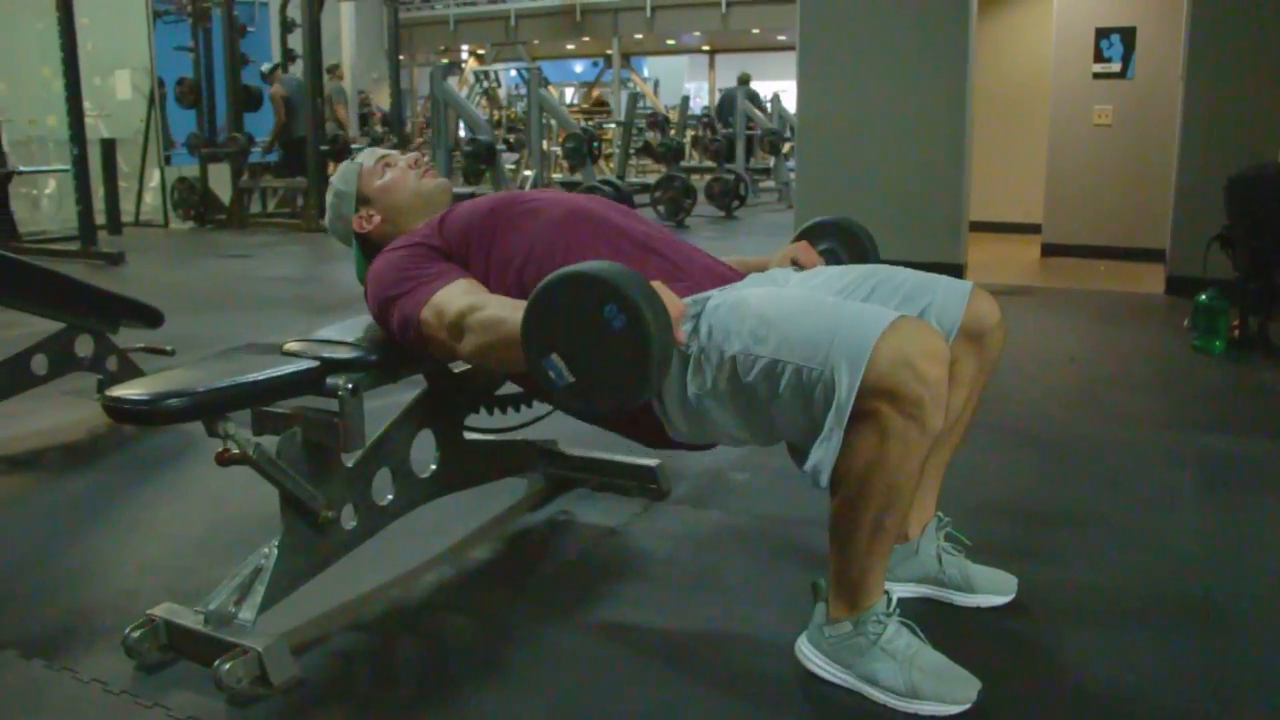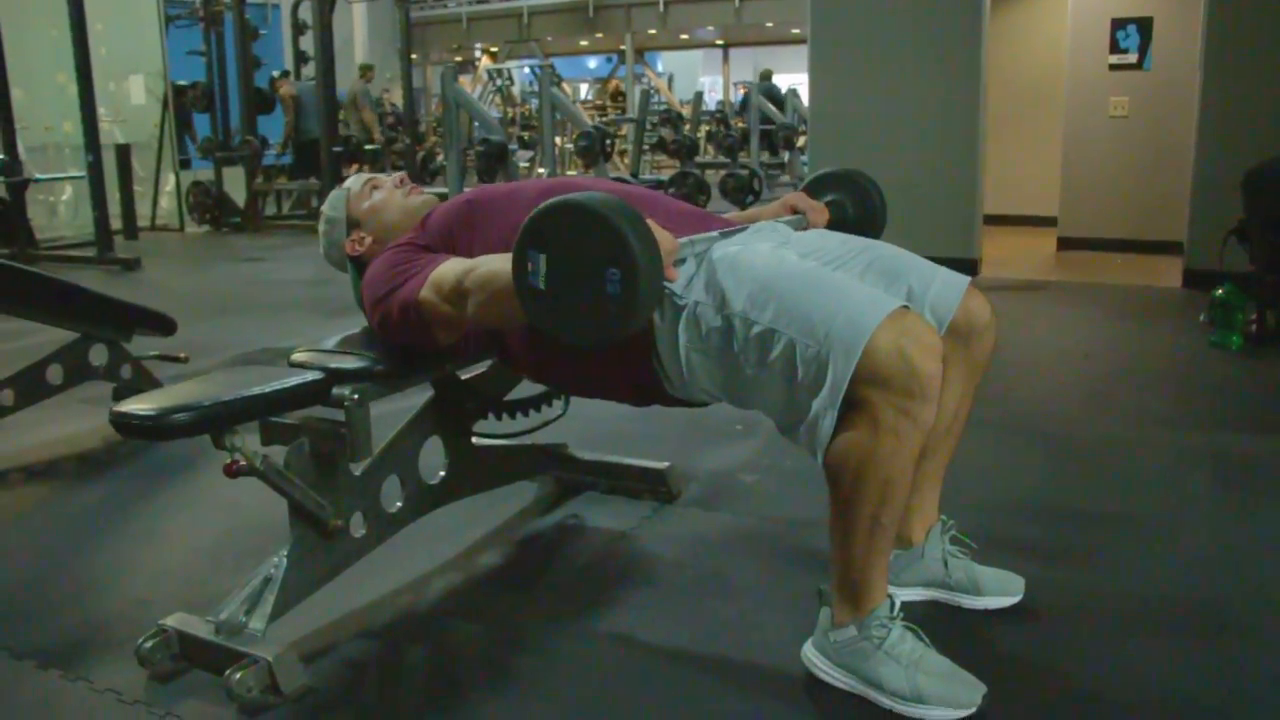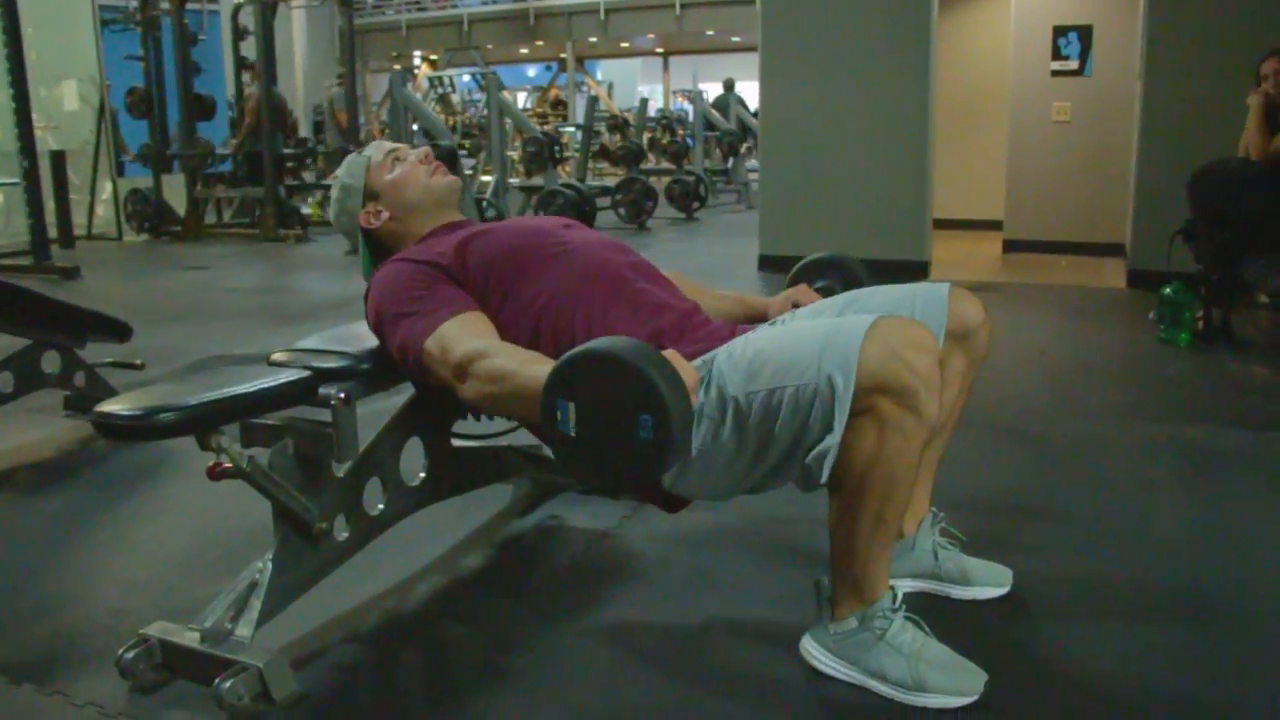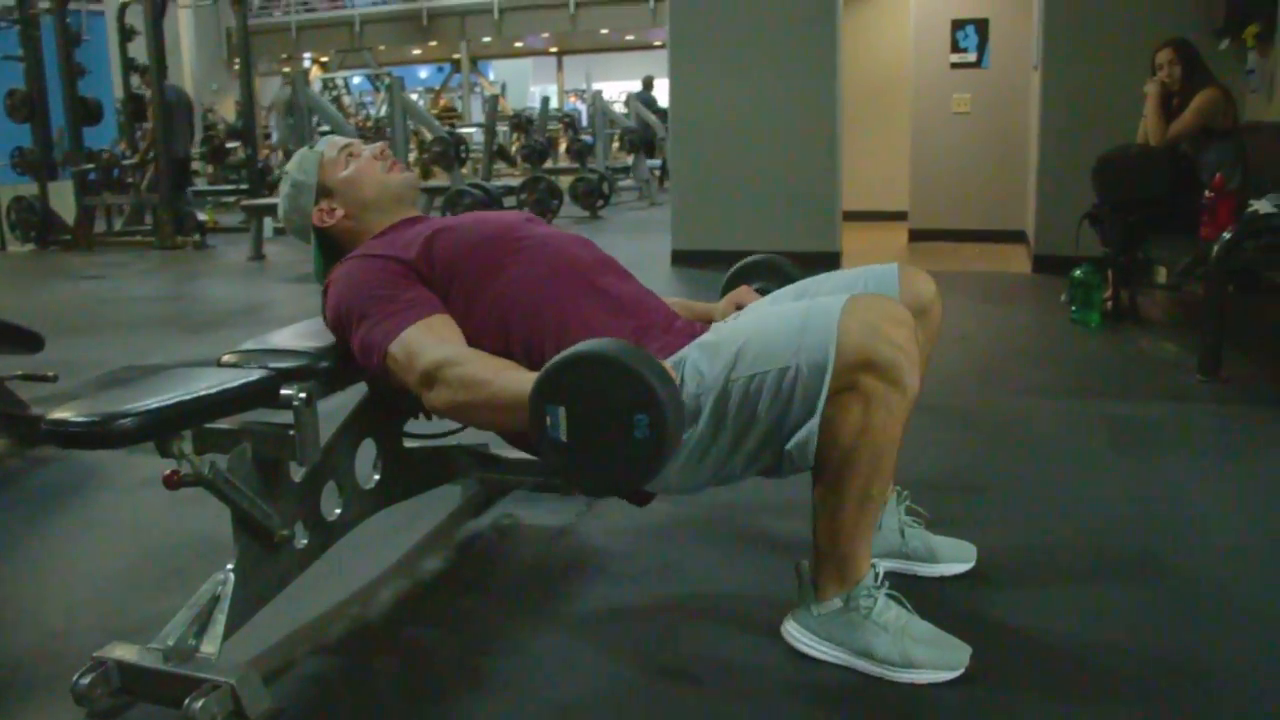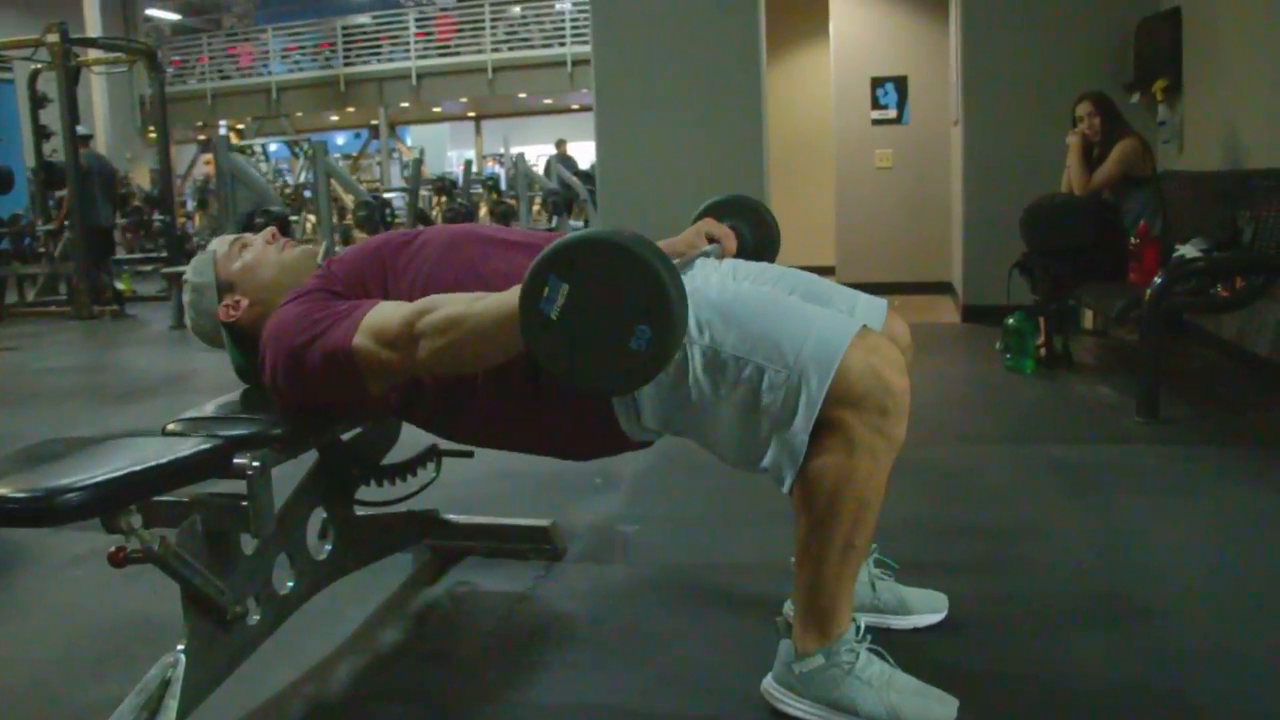
dt=1s
person 1, frame 1
left shoulder: (493, 223)
right shoulder: (403, 263)
right elbow: (469, 325)
left wrist: (764, 264)
left hip: (729, 297)
right hip: (683, 342)
left knee: (972, 319)
right knee: (910, 368)
left ankle: (910, 543)
right ankle: (849, 624)
person 1, frame 2
left shoulder: (476, 220)
right shoulder: (397, 273)
right elbow: (466, 293)
left wrist: (759, 210)
right hip: (678, 285)
left knee: (965, 319)
right knee: (902, 365)
left ankle: (913, 546)
right ankle: (856, 627)
person 1, frame 3
left shoulder: (512, 237)
right shoulder: (407, 279)
right elbow: (477, 366)
left wrist: (764, 306)
left hip: (732, 348)
right hip: (690, 401)
left knee: (957, 317)
right knee: (900, 363)
left ankle: (907, 538)
right ankle: (856, 619)
person 1, frame 4
left shoulder: (450, 238)
right shoulder: (368, 275)
right elbow: (443, 375)
left wrist: (706, 313)
left hip: (680, 354)
left knee: (908, 291)
right knee: (879, 337)
left ankle: (874, 519)
right ankle: (839, 602)
person 1, frame 5
left shoulder: (345, 293)
right shoulder: (296, 334)
right elbow: (418, 334)
left wrist: (665, 246)
left knee: (882, 338)
right knee: (868, 384)
left ankle: (842, 574)
right ankle: (820, 655)
